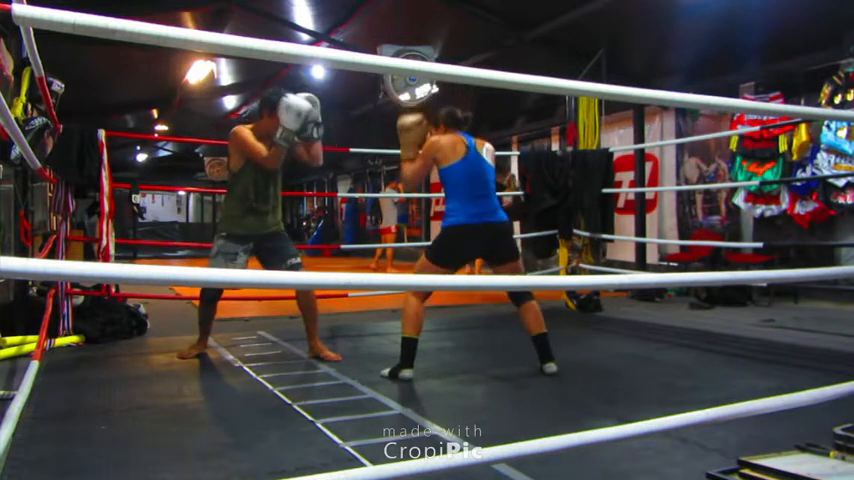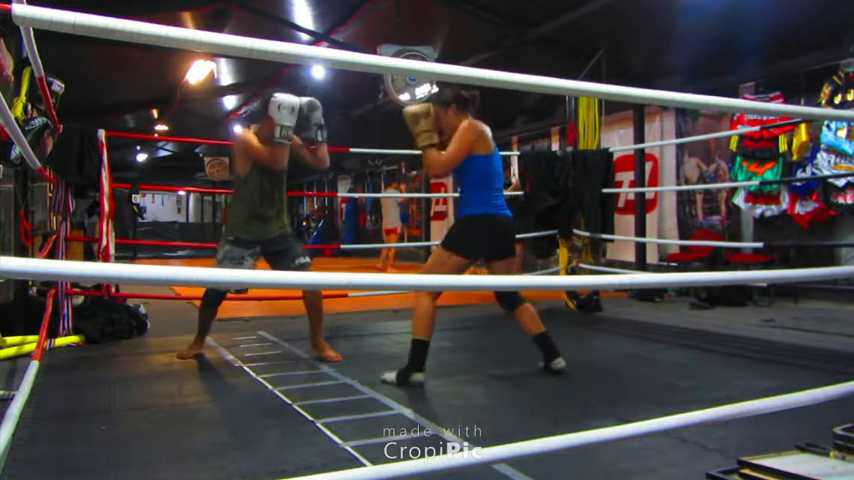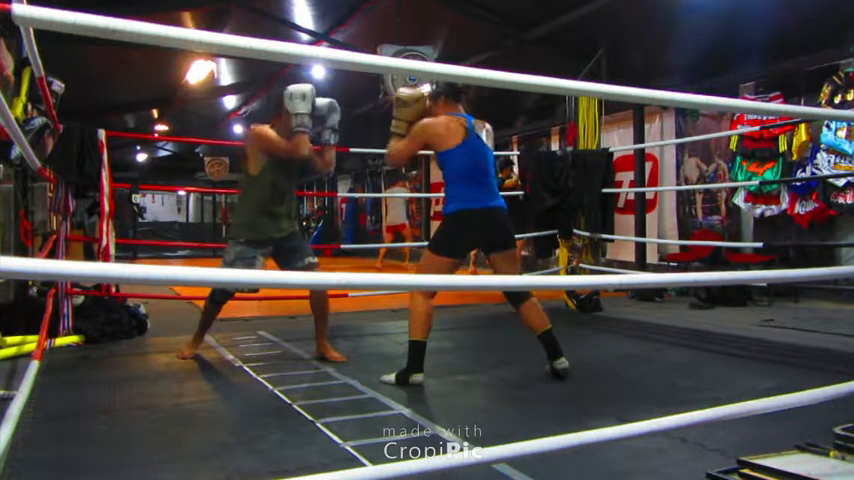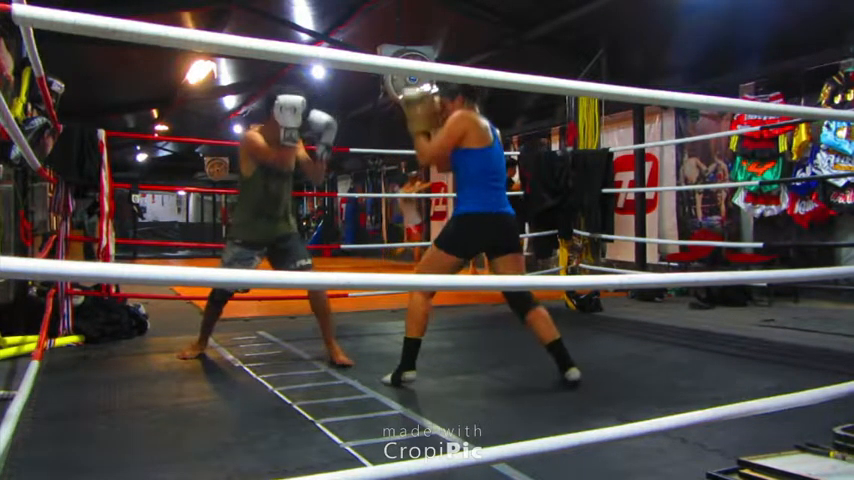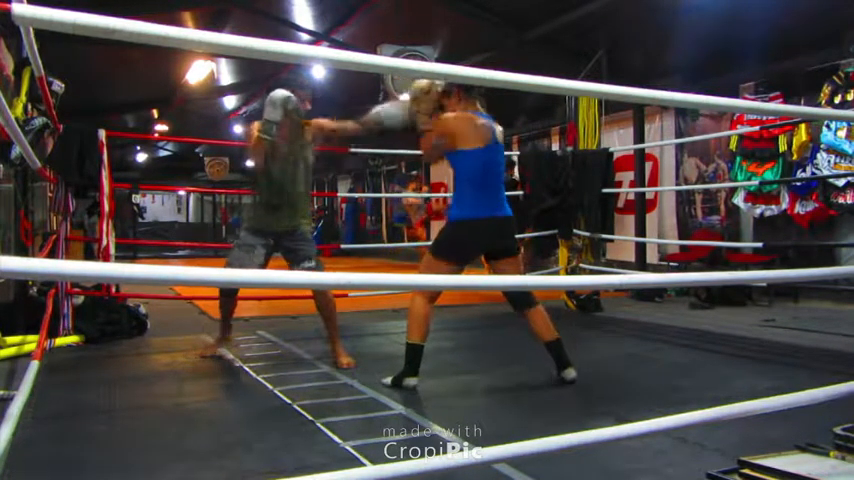
dt=0.3s
person 1, frame 1
left shoulder: (440, 144)
right shoulder: (485, 147)
left elbow: (409, 181)
left wrist: (410, 149)
left hip: (460, 232)
right hip: (497, 229)
left knee: (415, 294)
right knee: (522, 294)
left ankle: (405, 365)
right ankle: (547, 359)
person 1, frame 2
left shoulder: (470, 128)
right shoulder: (481, 133)
left elbow: (439, 168)
right elbow: (453, 169)
left wrist: (424, 136)
right wrist: (433, 137)
left hip: (475, 224)
right hip: (501, 223)
left knee: (427, 291)
right knee: (511, 297)
left ankle: (414, 368)
right ankle: (553, 356)
person 1, frame 3
left shoulder: (432, 126)
left elbow: (394, 158)
left wrist: (401, 121)
left hip: (461, 219)
right hip: (496, 217)
left knee: (421, 291)
right knee: (518, 291)
left ankle: (414, 369)
right ankle: (556, 357)
person 1, frame 4
left shoulder: (461, 119)
right shoulder: (489, 128)
left elbow: (427, 158)
right elbow: (446, 164)
left wrist: (418, 124)
right wrist: (433, 124)
left hip: (471, 220)
right hip: (503, 221)
left knee: (421, 288)
right knee: (522, 299)
left ankle: (406, 367)
right ankle: (567, 366)
person 1, frame 5
left shoulder: (455, 121)
right shoulder: (496, 128)
left elbow: (430, 154)
left wrist: (428, 124)
left hip: (467, 225)
right hip: (501, 223)
left knee: (422, 295)
right knee: (523, 299)
left ankle: (409, 372)
right ankle: (565, 365)
person 2, frame 1
left shoulder: (282, 136)
right shoulder: (240, 134)
left elbow: (315, 161)
right elbow: (271, 162)
left wrist: (313, 124)
right wrist: (289, 128)
left hip: (270, 226)
right hip: (236, 227)
right knee: (212, 287)
left ankle: (315, 344)
right ankle: (202, 340)
person 2, frame 2
left shoulder: (287, 139)
right shoulder: (245, 139)
left elbow: (322, 163)
right elbow: (277, 163)
left wrist: (316, 126)
right wrist: (285, 126)
left hip: (277, 229)
right hip: (243, 231)
right knee: (216, 289)
left ankle: (318, 342)
right ankle: (199, 340)
person 2, frame 3
left shoulder: (297, 138)
right shoulder: (260, 134)
left elbow: (325, 167)
right elbow: (296, 152)
left wrist: (330, 129)
right wrist: (301, 116)
left hip: (285, 229)
right hip: (250, 230)
right knee: (224, 289)
left ankle: (323, 344)
right ankle: (197, 339)
person 2, frame 4
left shoulder: (292, 142)
right shoulder: (252, 138)
left elbow: (316, 177)
right elbow: (285, 165)
left wrist: (325, 142)
right wrist: (291, 127)
left hip: (283, 229)
right hip: (249, 231)
right knee: (223, 289)
left ankle: (332, 346)
right ankle: (201, 342)
person 2, frame 5
left shoulder: (313, 129)
right shoulder: (260, 129)
right elbow: (258, 159)
right wrist: (272, 121)
left hip: (296, 224)
right hip: (260, 222)
left knee: (317, 284)
left ankle: (336, 346)
right ankle: (224, 336)
